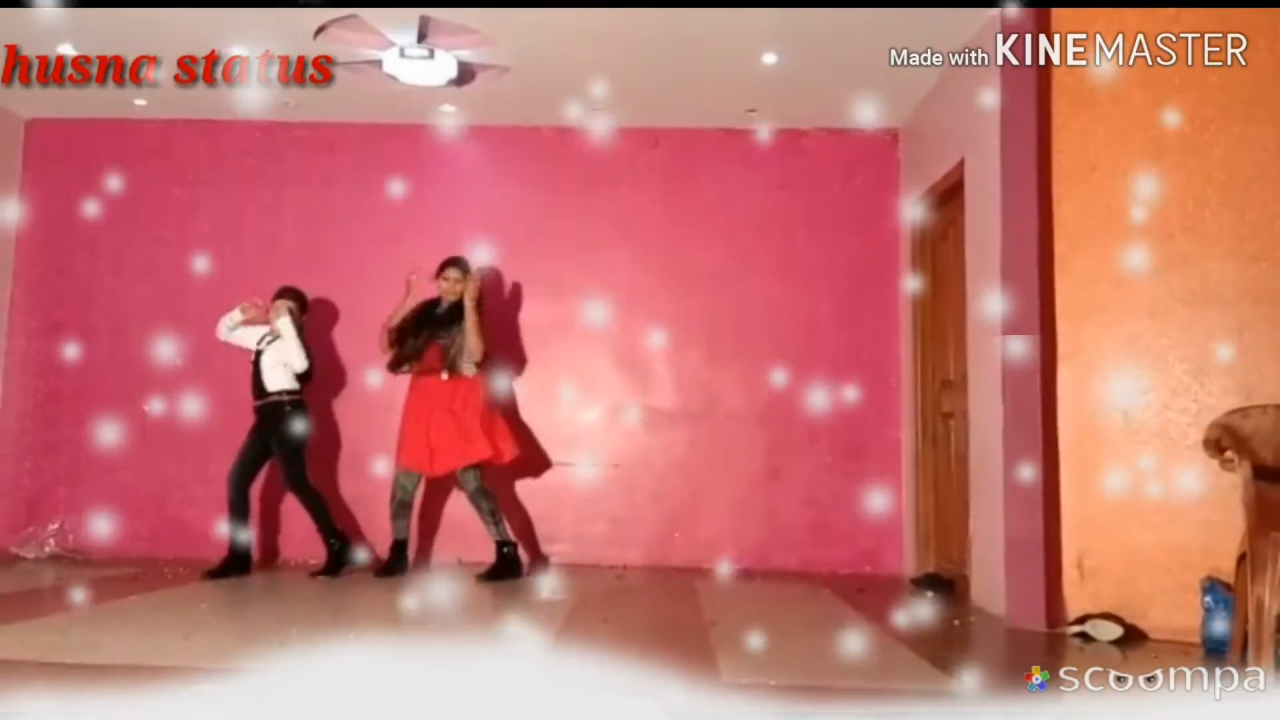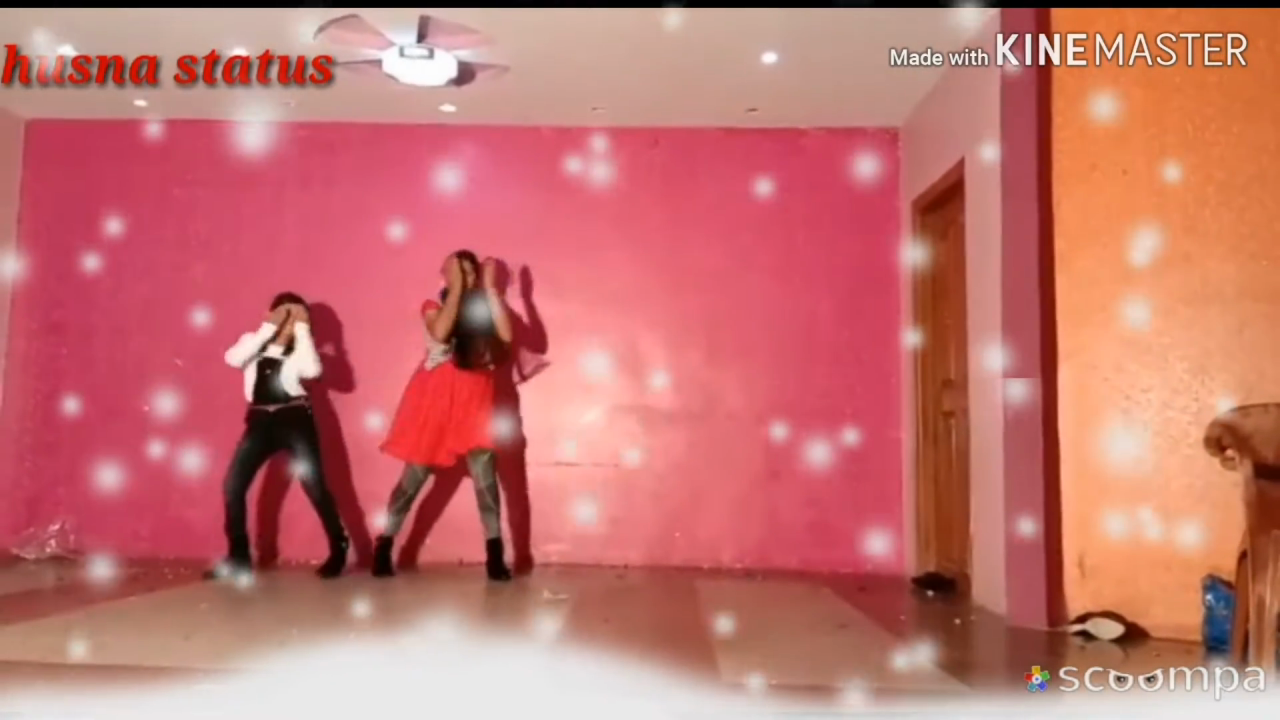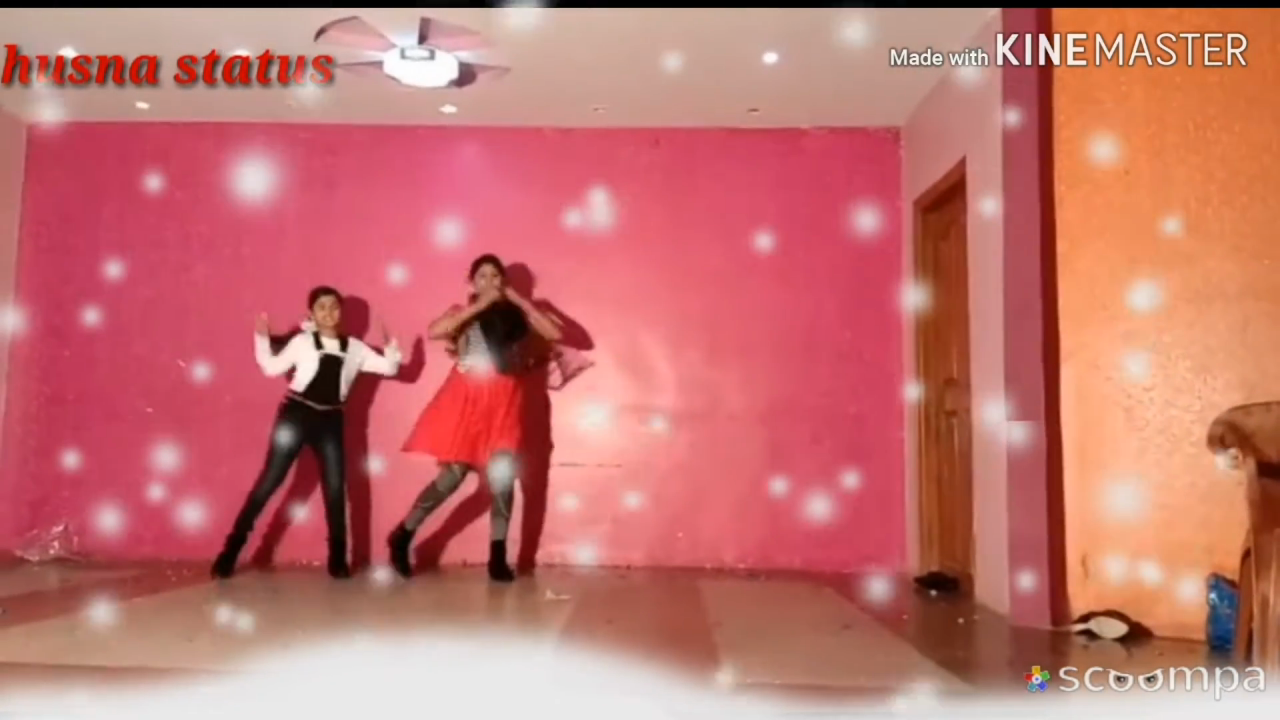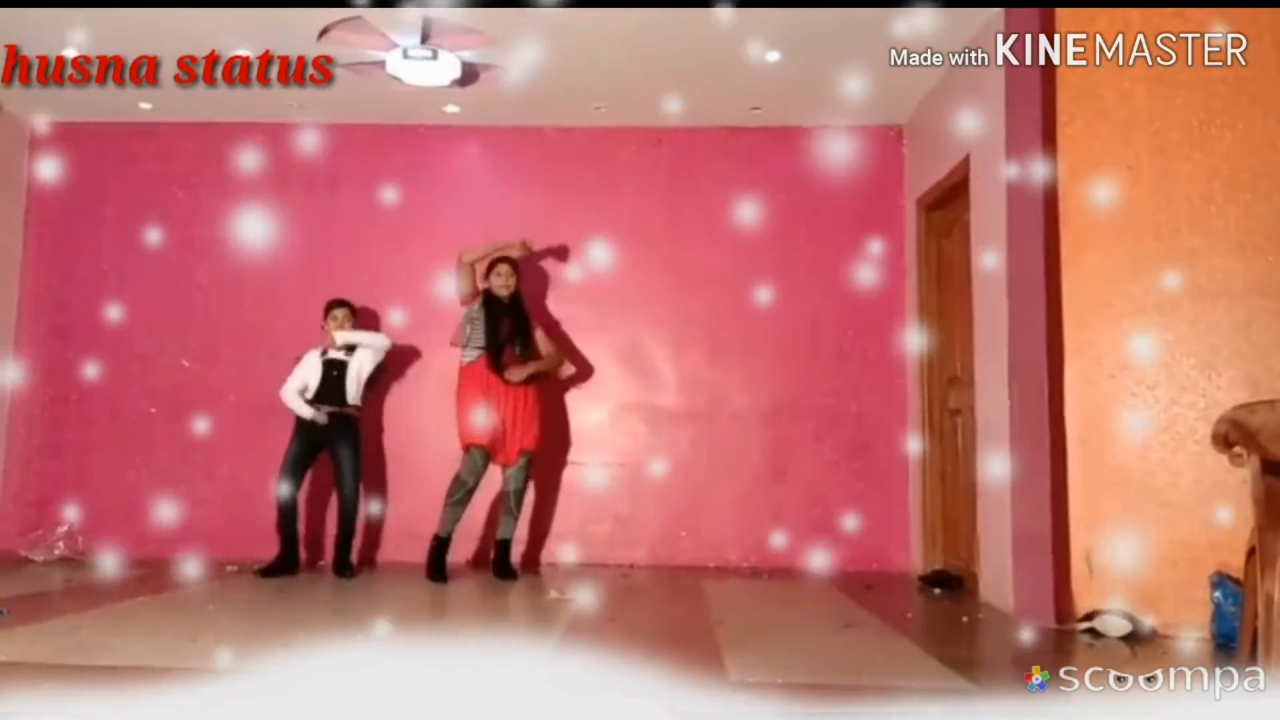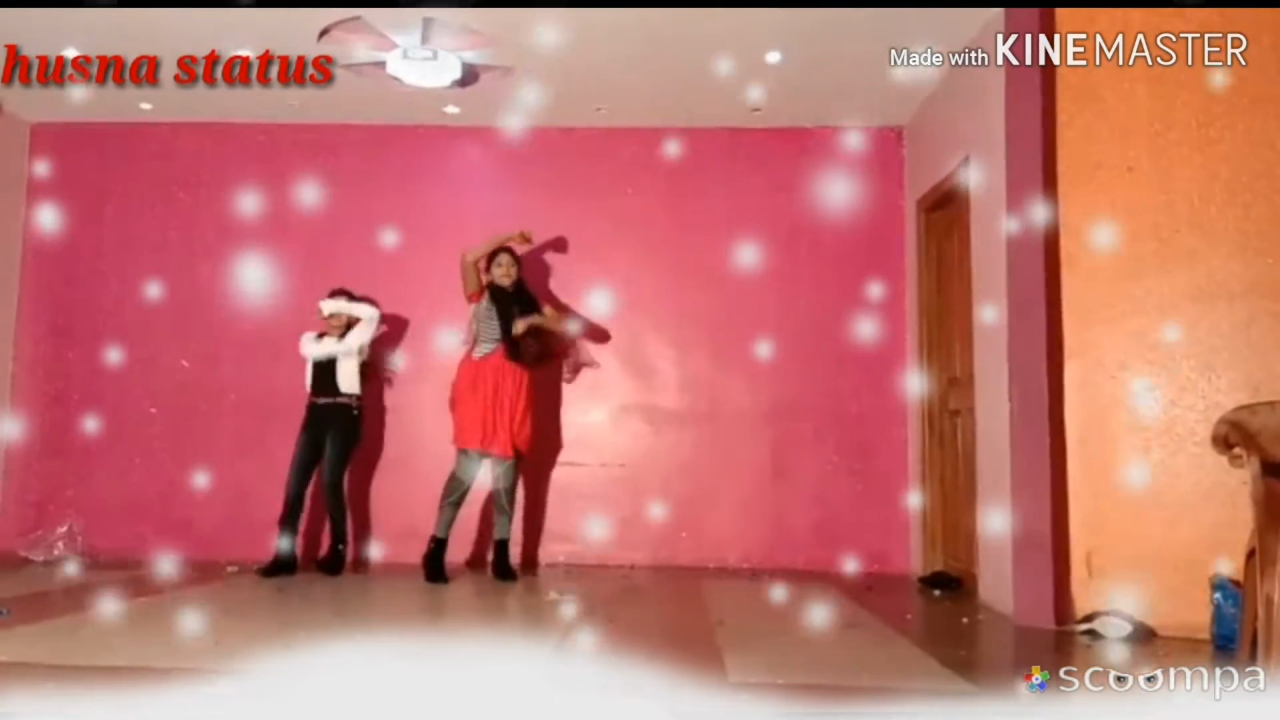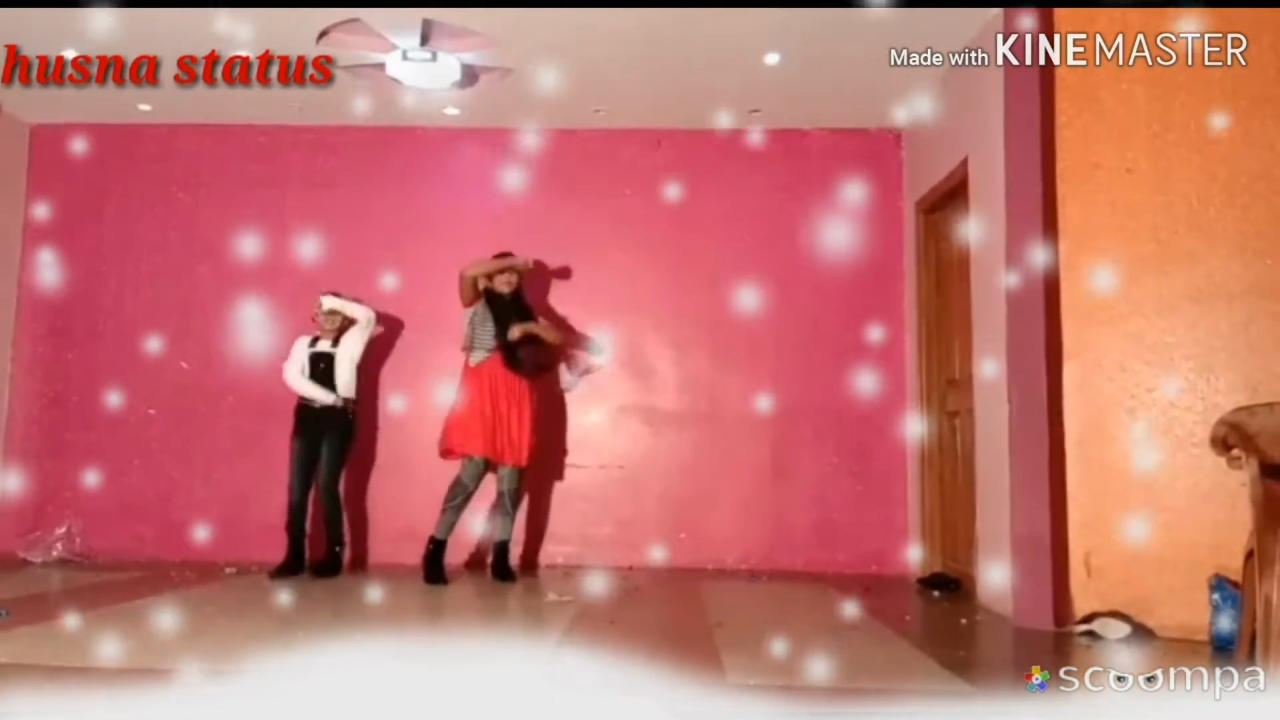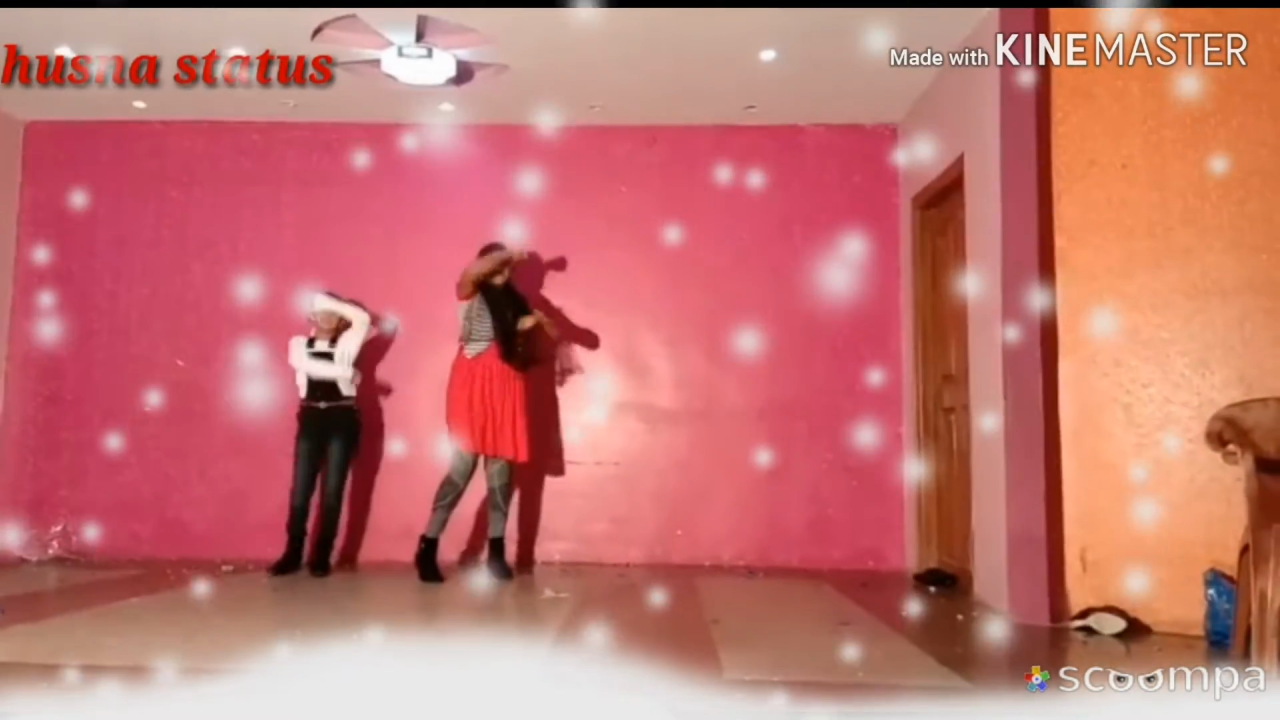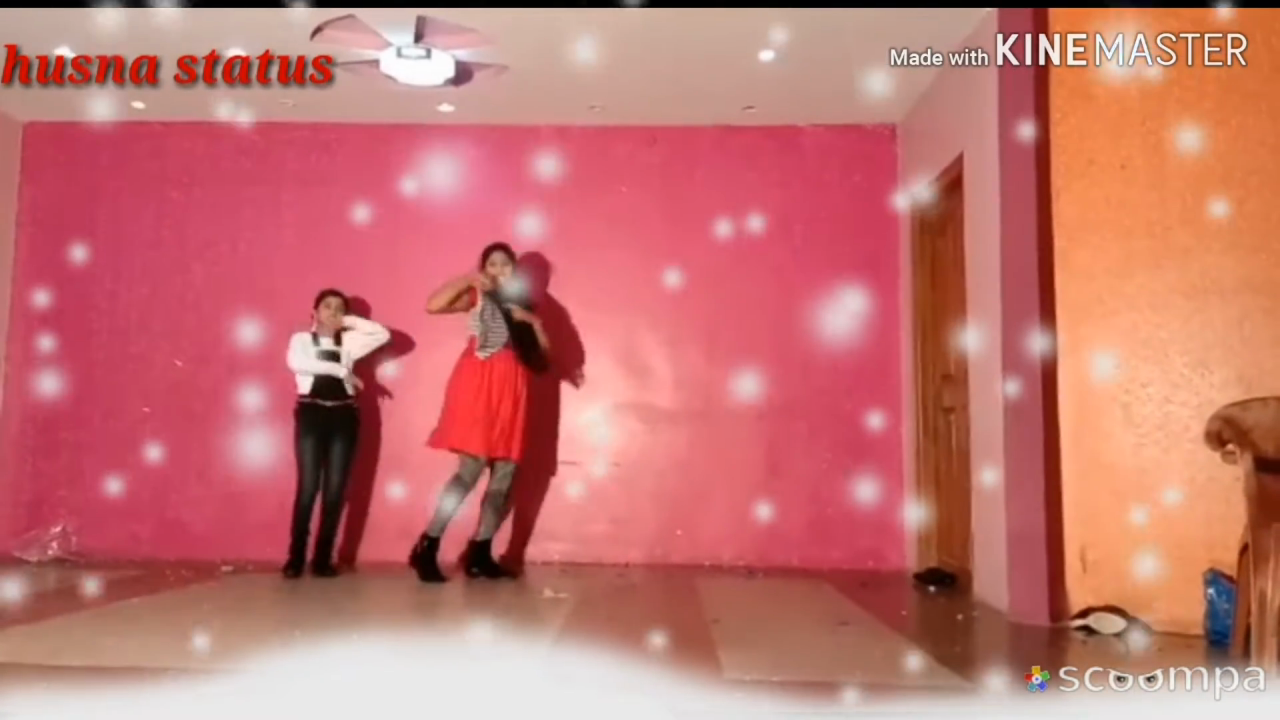
dt=0.3s
person 1, frame 1
left shoulder: (470, 317)
right shoulder: (420, 311)
left elbow: (475, 356)
right elbow: (387, 342)
left wrist: (469, 304)
right wrist: (407, 299)
left hip: (459, 400)
right hip: (423, 401)
left knee: (469, 479)
right knee: (405, 478)
left ankle: (507, 553)
right ankle: (398, 552)
person 1, frame 2
left shoulder: (484, 307)
right shoulder: (434, 306)
left elbow: (507, 336)
right elbow: (440, 334)
left wrist: (490, 290)
right wrist: (456, 290)
left hip: (475, 395)
right hip: (437, 392)
left knee: (484, 470)
right knee: (415, 472)
left ankle: (495, 553)
right ankle: (384, 547)
person 1, frame 3
left shoulder: (515, 314)
right shoulder: (464, 312)
left elbow: (555, 333)
right elbow: (434, 331)
left wrist: (522, 304)
right wrist: (478, 305)
left hip: (502, 401)
right hip: (465, 398)
left knee: (503, 474)
right knee: (451, 474)
left ankle: (497, 555)
right ankle: (403, 535)
person 1, frame 4
left shoulder: (526, 317)
right shoulder: (475, 302)
left elbow: (553, 358)
right elbow: (463, 260)
left wrist: (528, 368)
right wrist: (508, 248)
left hip: (517, 398)
right hip: (479, 392)
left knee: (517, 472)
right knee: (474, 464)
left ankle: (502, 554)
right ankle: (439, 546)
person 1, frame 5
left shoulder: (527, 303)
right shoulder: (481, 296)
left elbow: (561, 323)
right elbow: (468, 260)
left wrist: (533, 320)
right wrist: (510, 240)
left hip: (513, 390)
right hip: (480, 386)
left knee: (506, 468)
right knee: (469, 465)
left ankle: (501, 554)
right ankle: (436, 548)
person 1, frame 6
left shoulder: (525, 311)
right shoulder: (477, 303)
left elbow: (557, 337)
right elbow: (467, 273)
left wrist: (530, 328)
right wrist: (512, 262)
left hip: (515, 397)
right hip: (480, 393)
left knee: (510, 472)
right knee: (473, 469)
left ankle: (501, 556)
right ankle: (435, 550)
person 1, frame 7
left shoulder: (515, 302)
right shoulder: (472, 292)
left elbow: (553, 331)
right elbow: (469, 272)
left wrist: (538, 319)
right wrist: (507, 254)
left hip: (506, 389)
right hip: (472, 385)
left knee: (501, 467)
right knee: (463, 464)
left ankle: (496, 551)
right ankle: (427, 547)
person 1, frame 8
left shoulder: (521, 303)
right shoulder: (475, 296)
left elbow: (545, 348)
right elbow: (432, 305)
left wrist: (534, 321)
right wrist: (467, 279)
left hip: (510, 391)
right hip: (477, 385)
left knee: (506, 469)
right knee: (471, 467)
left ankle: (479, 552)
right ankle: (426, 547)
person 2, frame 1
left shoulder: (290, 339)
right shoulder: (260, 335)
left elbow: (300, 365)
right elbow: (223, 330)
left wrist: (285, 322)
right wrist: (241, 313)
left hip: (286, 413)
right hip: (266, 417)
left knee: (296, 482)
right knee: (237, 480)
left ankle: (338, 547)
right ankle: (240, 554)
person 2, frame 2
left shoulder: (301, 350)
right shoulder: (253, 341)
left elbow: (312, 371)
right elbow: (233, 358)
left wrist: (302, 328)
right wrist: (268, 328)
left hip: (295, 420)
right hip: (259, 422)
left knee: (314, 485)
right knee: (233, 485)
left ankle: (339, 550)
right ankle: (238, 556)
person 2, frame 3
left shoulder: (354, 348)
right shoulder: (301, 342)
left elbow: (389, 368)
right elbow: (271, 368)
left wrist: (391, 348)
right wrist: (261, 337)
left hip: (330, 420)
right hip: (295, 414)
left knee: (335, 487)
right knee: (269, 481)
left ankle: (337, 555)
right ankle: (234, 544)
person 2, frame 4
left shoulder: (363, 353)
right shoulder: (312, 357)
left elbow: (384, 341)
right elbow: (288, 392)
left wrist: (343, 338)
right wrist: (308, 412)
left hip: (344, 425)
right hip: (311, 423)
left knee: (349, 492)
right knee: (286, 486)
left ankle: (343, 557)
right ankle: (288, 557)
person 2, frame 5
left shoulder: (355, 339)
right shoulder: (312, 339)
left elbow: (373, 314)
right elbow: (312, 349)
left wrist: (342, 306)
right wrist: (342, 346)
left hip: (344, 415)
right hip: (315, 415)
left knee: (330, 481)
right knee: (295, 482)
left ankle: (336, 551)
right ankle: (285, 554)
person 2, frame 6
left shoulder: (351, 341)
right shoulder: (303, 344)
left elbow: (367, 316)
right elbow: (291, 374)
left wrist: (336, 304)
right wrist: (324, 394)
left hip: (337, 418)
right hip: (306, 417)
left knee: (327, 484)
right knee: (297, 487)
left ankle: (333, 553)
right ankle: (295, 556)
person 2, frame 7
left shoulder: (346, 343)
right shoulder: (299, 344)
left elbow: (363, 320)
right elbow: (302, 363)
left wrist: (331, 305)
right wrist: (341, 371)
left hip: (343, 418)
right hip: (311, 418)
left knee: (333, 488)
right knee: (300, 487)
left ankle: (321, 555)
right ankle: (292, 553)
person 2, frame 8
left shoulder: (350, 341)
right shoulder: (302, 340)
left elbow: (383, 334)
right elbow: (296, 361)
left wrist: (348, 321)
right wrist: (339, 369)
left hip: (343, 416)
right hip: (310, 414)
left knee: (336, 487)
right knee: (308, 484)
left ankle: (323, 555)
right ankle: (296, 554)
